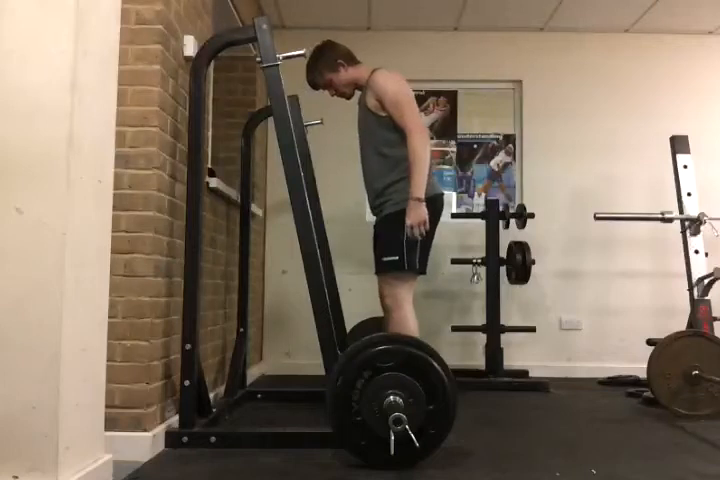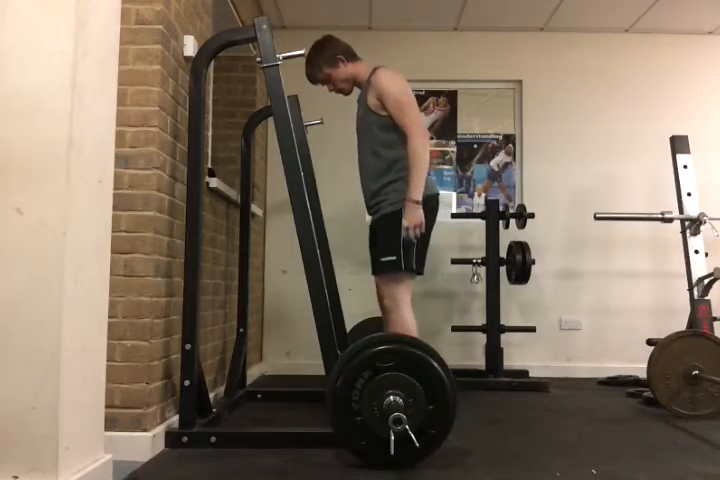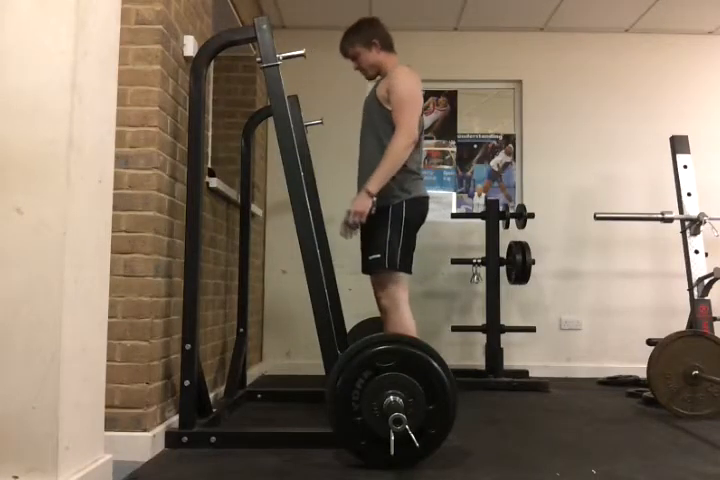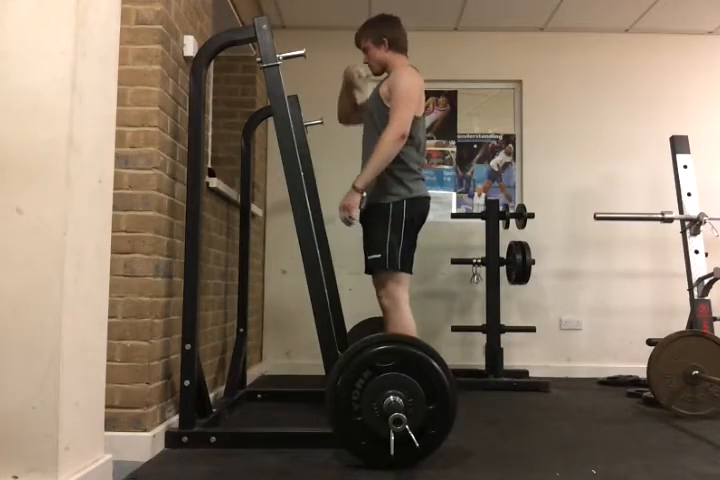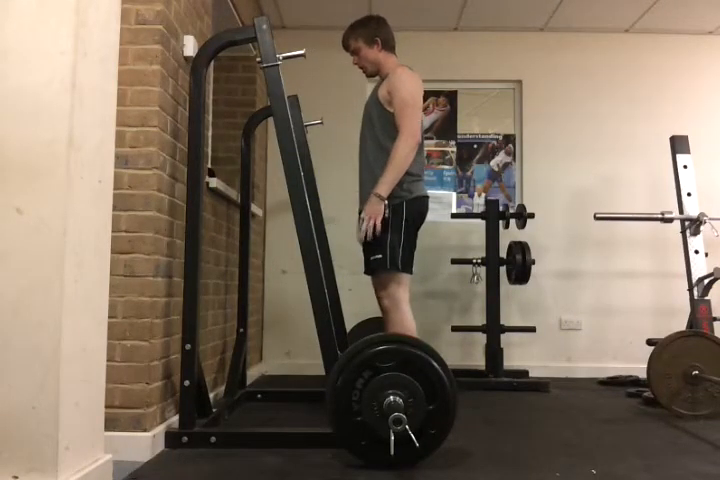
dt=1s
person 1, frame 1
left shoulder: (382, 81)
right shoulder: (368, 96)
left elbow: (418, 134)
left wrist: (416, 199)
left hip: (409, 204)
right hip: (393, 206)
left knee: (396, 295)
right knee: (390, 296)
person 1, frame 2
left shoulder: (383, 80)
right shoulder: (367, 94)
left elbow: (418, 135)
left wrist: (414, 201)
left hip: (404, 204)
right hip: (387, 207)
left knee: (395, 295)
right knee: (388, 296)
person 1, frame 3
left shoulder: (401, 77)
right shoulder: (385, 86)
left elbow: (406, 136)
left wrist: (367, 191)
right wrist: (369, 196)
left hip: (398, 200)
right hip: (387, 201)
left knee: (393, 295)
right knee: (386, 295)
person 1, frame 4
left shoulder: (405, 77)
right shoulder: (391, 85)
left elbow: (397, 133)
right elbow: (347, 116)
left wrist: (357, 187)
right wrist: (347, 84)
left hip: (398, 200)
right hip: (387, 201)
left knee: (393, 293)
right knee: (388, 294)
person 1, frame 5
left shoulder: (402, 78)
right shoulder: (386, 86)
left elbow: (410, 138)
left wrist: (378, 196)
right wrist: (373, 198)
left hip: (397, 202)
right hip: (386, 203)
left knee: (394, 294)
right knee: (387, 294)
